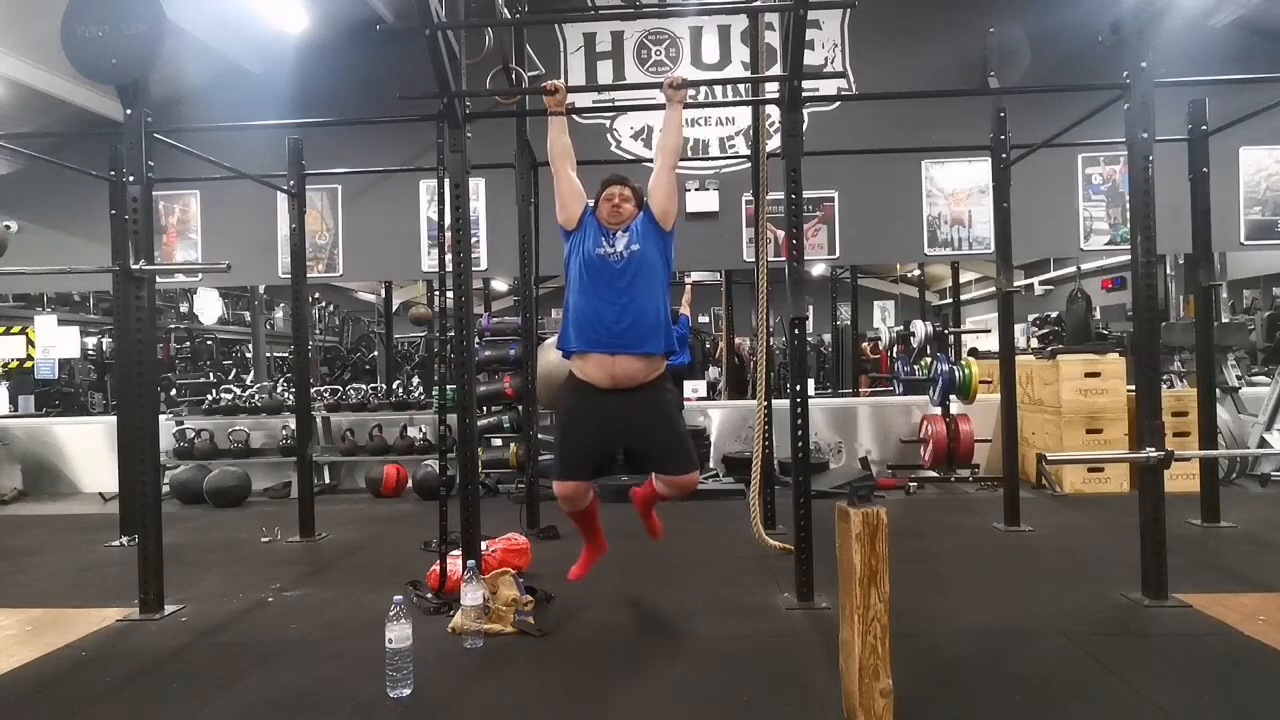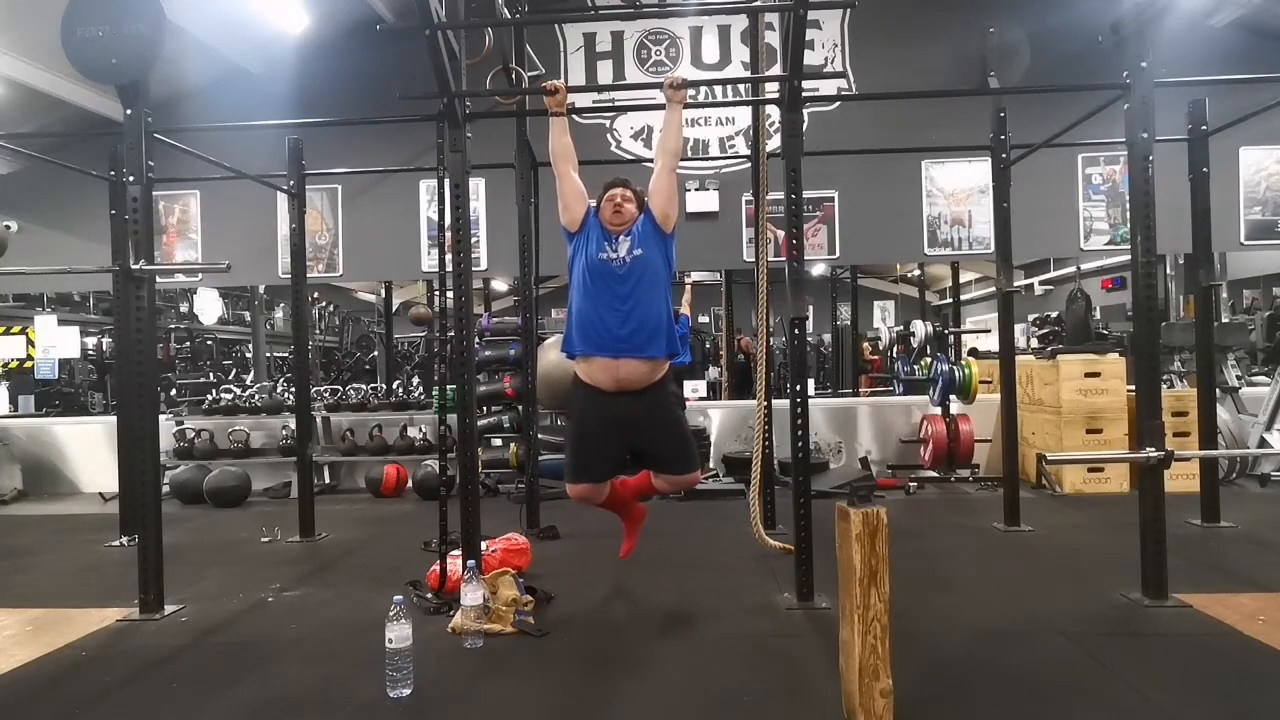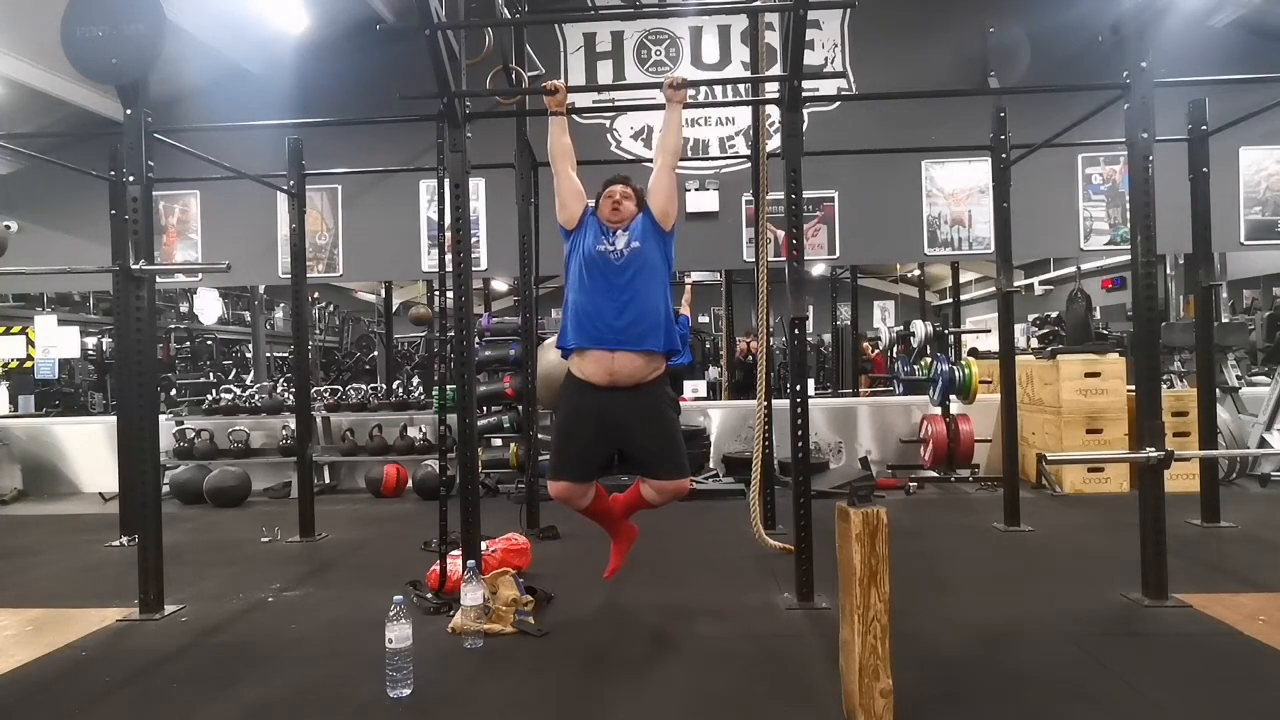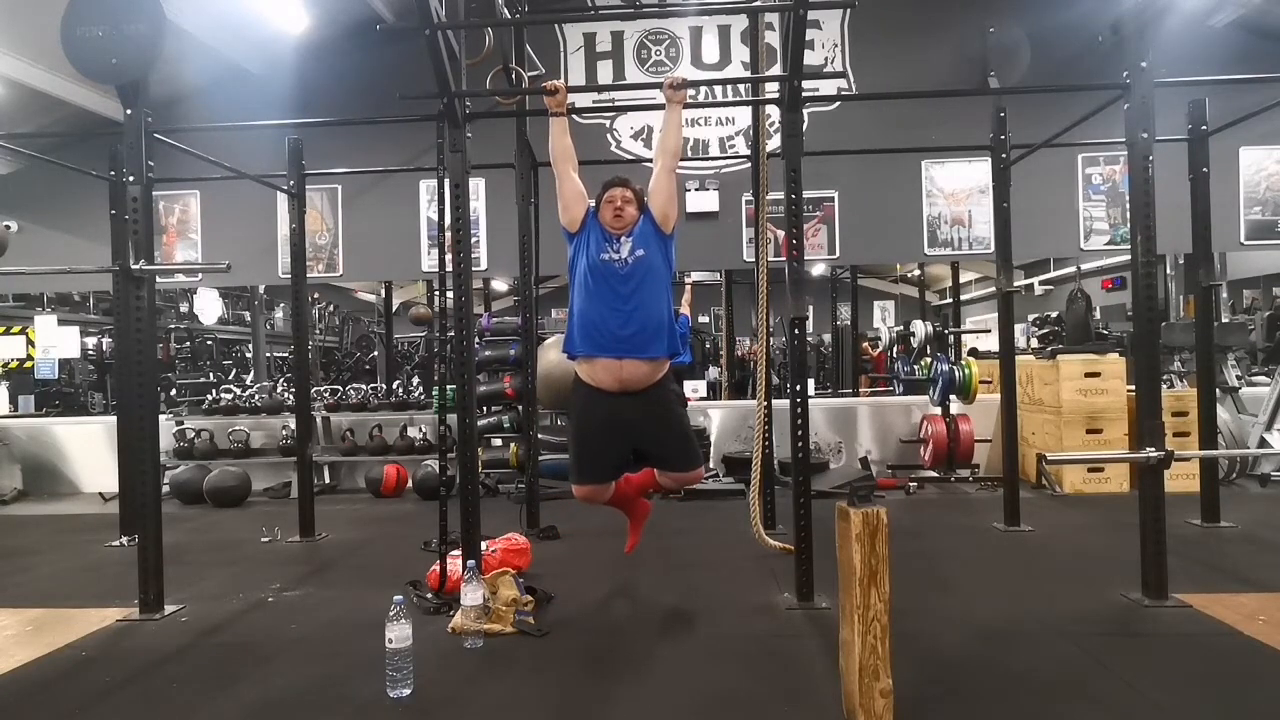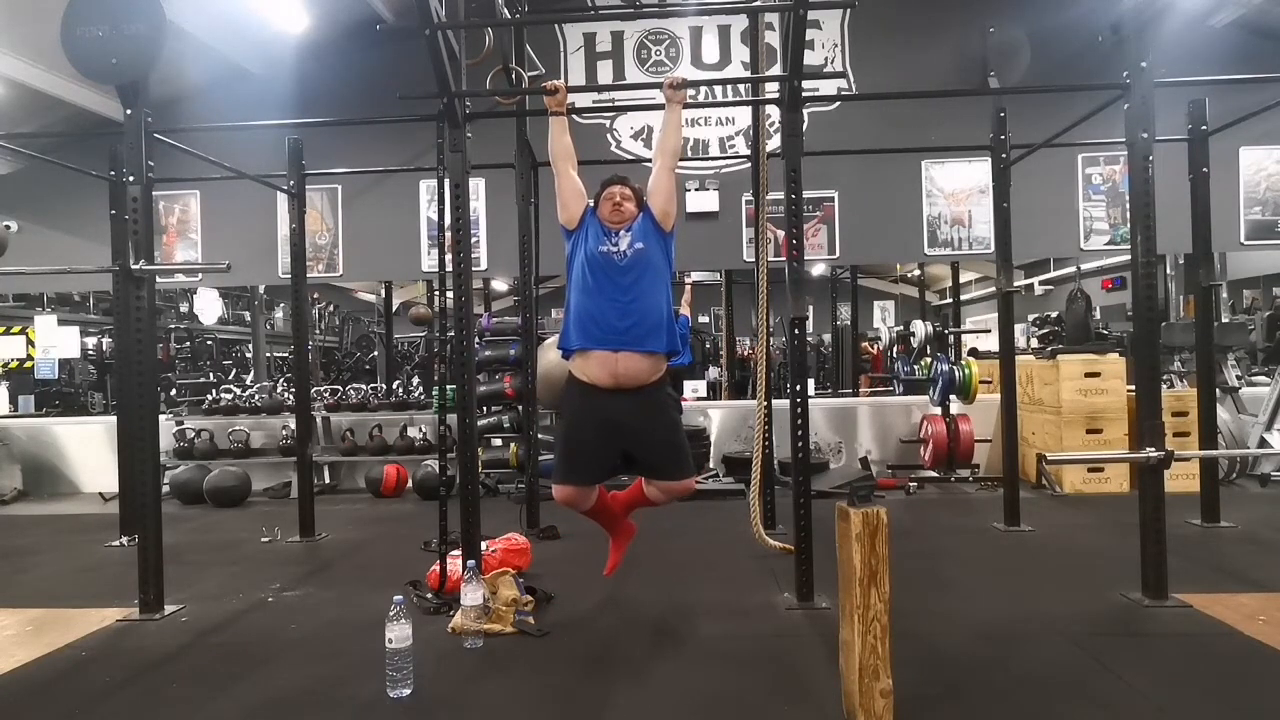
dt=1s
person 1, frame 1
left shoulder: (653, 230)
right shoulder: (581, 231)
left elbow: (666, 163)
right elbow: (564, 168)
left wrist: (675, 105)
right wrist: (557, 111)
left hip: (649, 390)
right hip: (586, 392)
left knee: (683, 478)
right knee: (568, 489)
left ankle: (644, 499)
right ankle: (593, 542)
person 1, frame 2
left shoulder: (654, 233)
right shoulder: (583, 234)
left elbow: (666, 163)
right elbow: (565, 170)
left wrist: (674, 106)
right wrist: (557, 113)
left hip: (653, 391)
right hip: (593, 394)
left knee: (683, 476)
right knee: (583, 489)
left ankle: (629, 491)
right ankle: (628, 510)
person 1, frame 3
left shoulder: (653, 230)
right shoulder: (581, 231)
left elbow: (665, 162)
right elbow: (564, 168)
left wrist: (674, 105)
right wrist: (557, 111)
left hip: (647, 390)
right hip: (584, 390)
left knee: (672, 484)
right knee: (565, 488)
left ankle: (618, 508)
right ankle: (616, 524)
person 1, frame 4
left shoulder: (654, 233)
right shoulder: (583, 235)
left elbow: (665, 164)
right elbow: (565, 169)
left wrist: (674, 106)
right wrist: (557, 113)
left hip: (654, 391)
right hip: (594, 393)
left knee: (687, 473)
right knee: (587, 490)
left ankle: (634, 486)
right ankle: (630, 502)
person 1, frame 5
left shoulder: (654, 231)
right shoulder: (582, 232)
left elbow: (665, 162)
right elbow: (564, 168)
left wrist: (674, 105)
right wrist: (557, 111)
left hip: (649, 392)
right hip: (586, 393)
left knee: (678, 483)
right knee: (568, 492)
left ankle: (622, 503)
right ankle: (615, 521)
